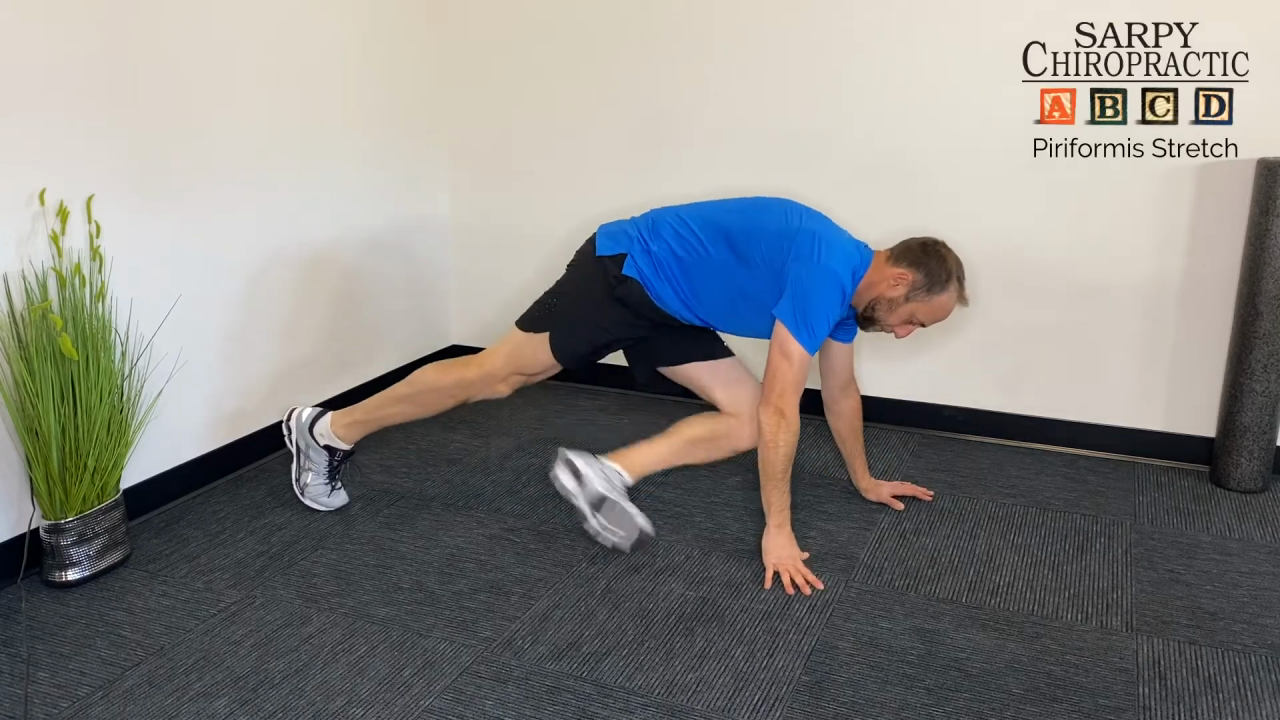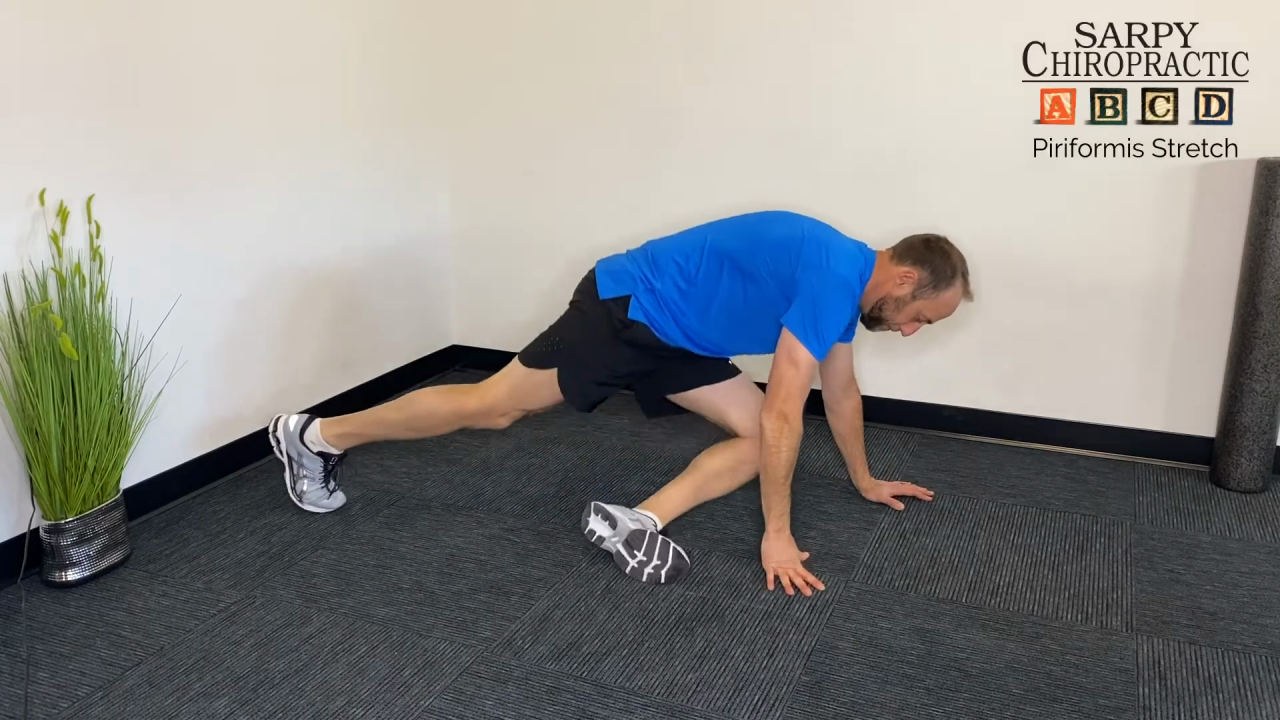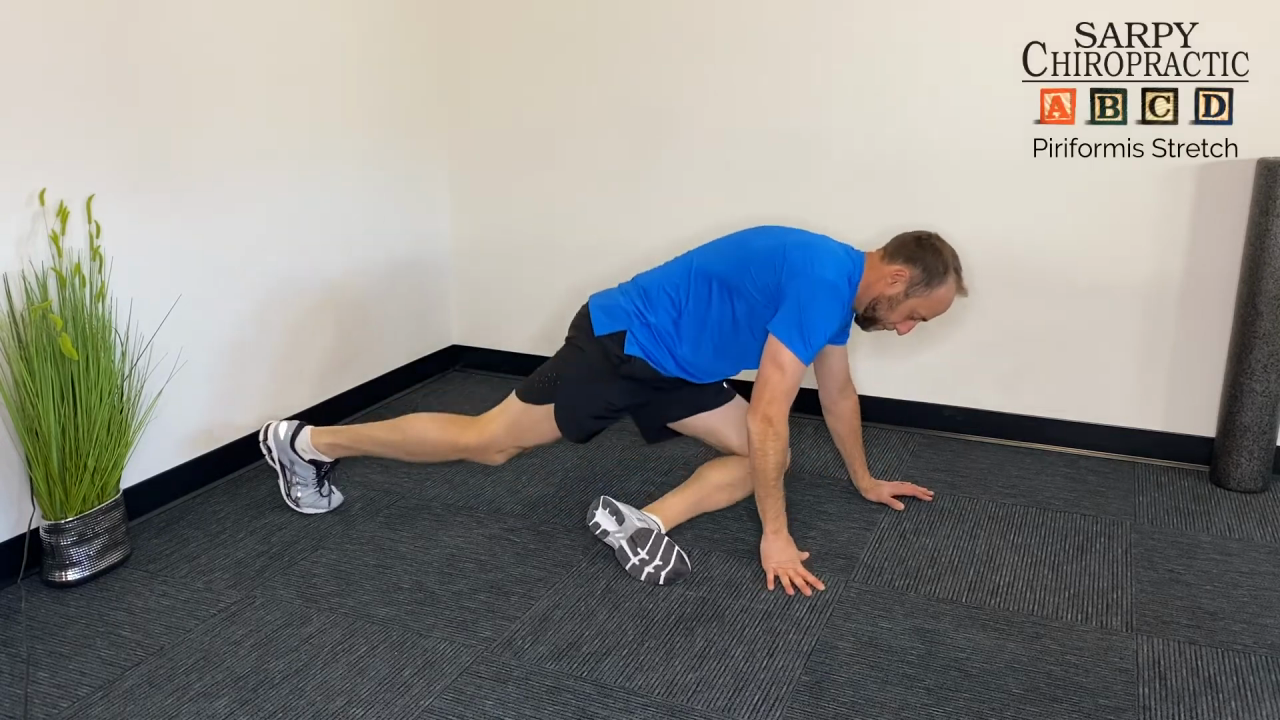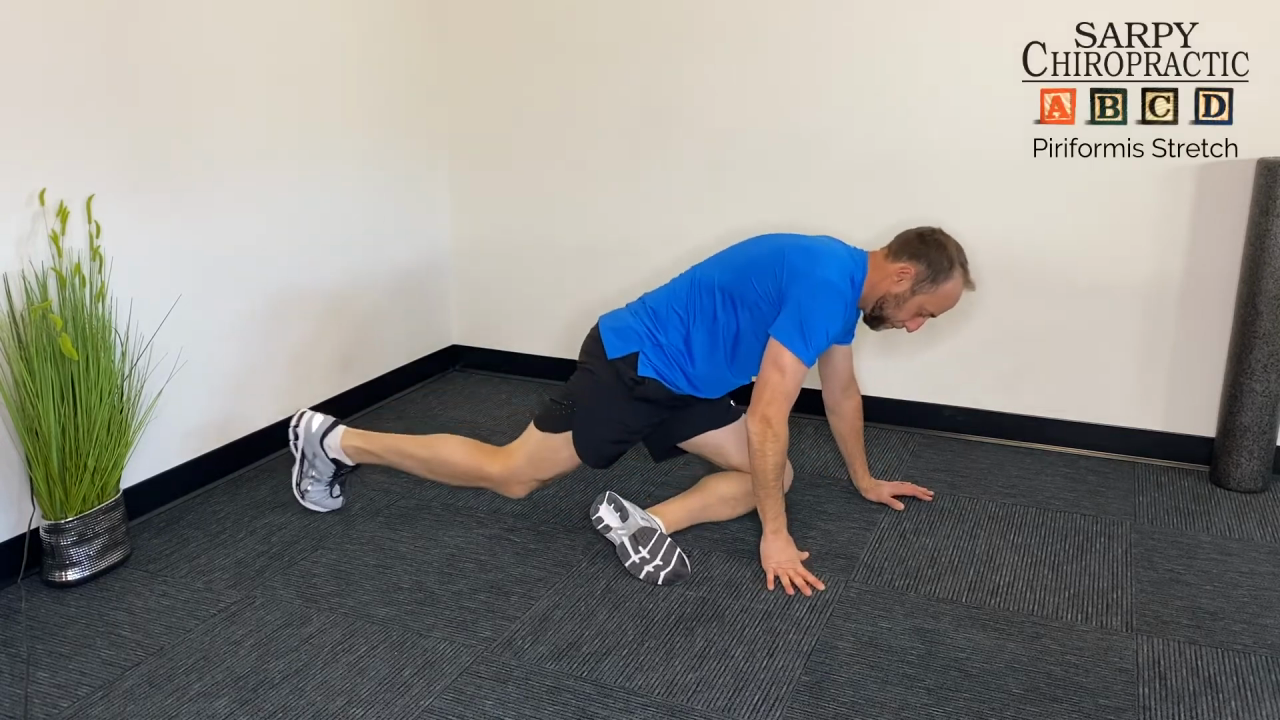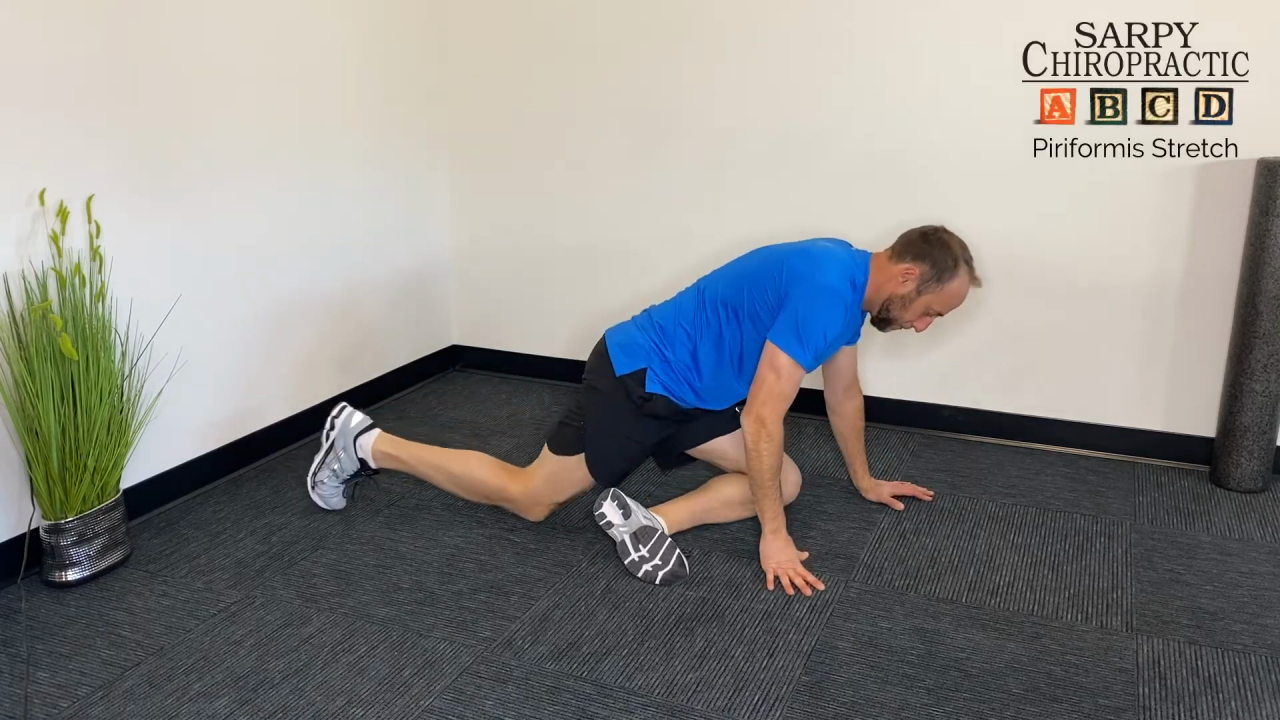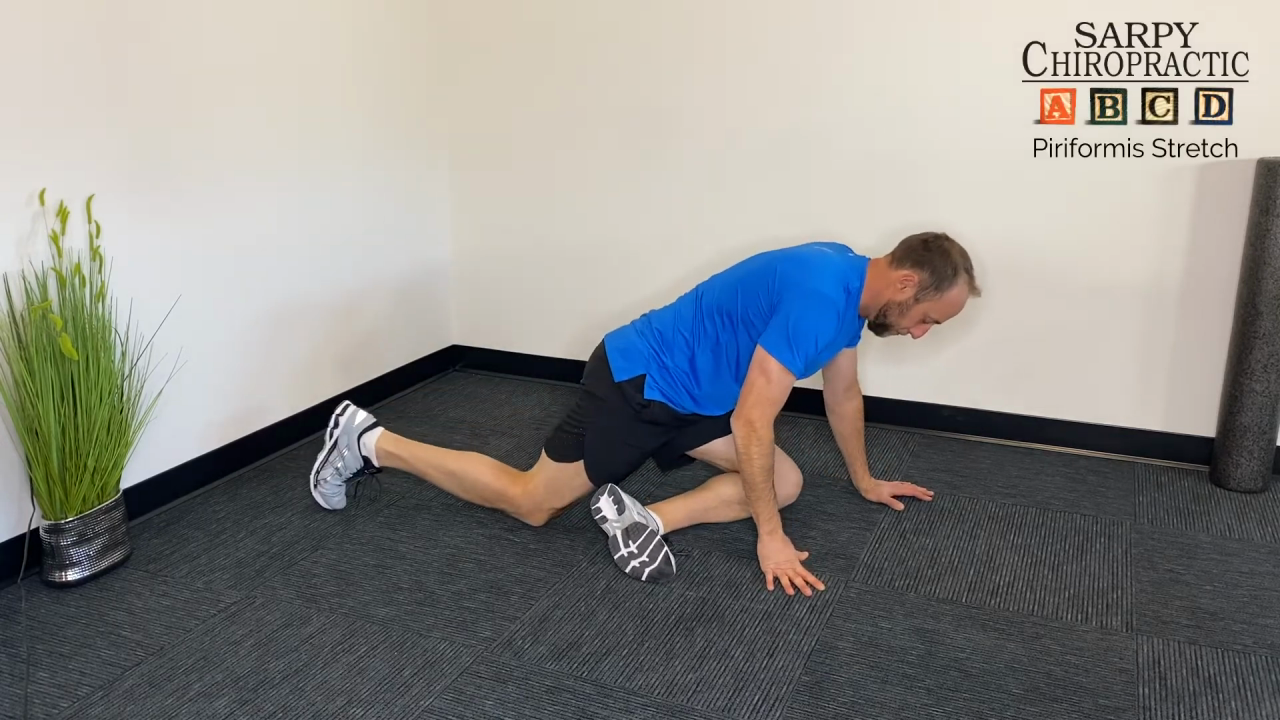
dt=0.3s
person 1, frame 1
left shoulder: (850, 282)
right shoulder: (828, 271)
left elbow: (840, 388)
right elbow: (783, 410)
left wrist: (864, 480)
right wrist: (778, 531)
left hip: (665, 304)
right hip: (625, 270)
left knee: (745, 418)
right knee: (496, 375)
left ankle: (605, 475)
right ankle: (326, 432)
person 1, frame 2
left shoulder: (849, 282)
right shoulder: (836, 278)
left elbow: (840, 390)
right elbow: (787, 415)
left wrist: (865, 481)
right wrist: (777, 535)
left hip: (668, 332)
right hip: (626, 309)
left knee: (756, 437)
right knee: (492, 407)
left ankle: (638, 521)
right ankle: (318, 438)
person 1, frame 3
left shoulder: (840, 284)
right shoulder: (824, 282)
left elbow: (838, 392)
right elbow: (767, 417)
left wrist: (865, 480)
right wrist: (775, 535)
left hip: (668, 362)
right hip: (621, 340)
left knee: (769, 461)
right knee: (488, 441)
left ankle: (642, 523)
right ankle: (306, 443)
person 1, frame 4
left shoulder: (846, 284)
right shoulder: (826, 284)
left elbow: (842, 393)
right elbow: (769, 418)
left wrist: (865, 481)
right wrist: (776, 535)
left hip: (677, 378)
right hip: (633, 362)
left knee: (774, 475)
right knee: (510, 475)
left ankle: (647, 523)
right ankle: (334, 441)
person 1, frame 5
left shoulder: (851, 282)
right shoulder: (827, 289)
left elbow: (843, 391)
right elbow: (762, 419)
left wrist: (865, 481)
right wrist: (773, 537)
left hip: (682, 389)
right hip: (638, 377)
left knee: (785, 482)
right knee: (530, 498)
left ankle: (647, 521)
right ankle: (366, 444)
person 1, frame 6
left shoulder: (849, 284)
right shoulder: (820, 296)
left elbow: (843, 392)
right elbow: (751, 422)
left wrist: (865, 481)
right wrist: (770, 537)
left hip: (680, 393)
right hip: (636, 382)
left knee: (785, 482)
right knee: (529, 503)
left ankle: (642, 519)
right ankle: (371, 442)
